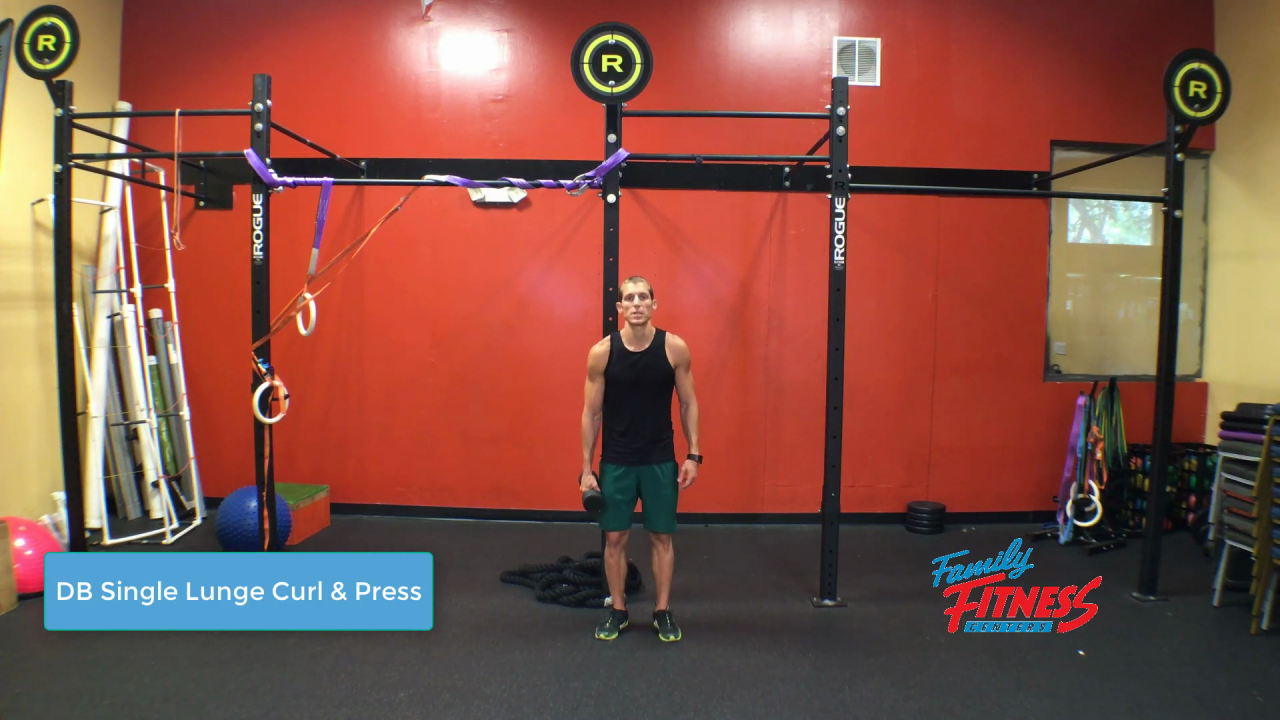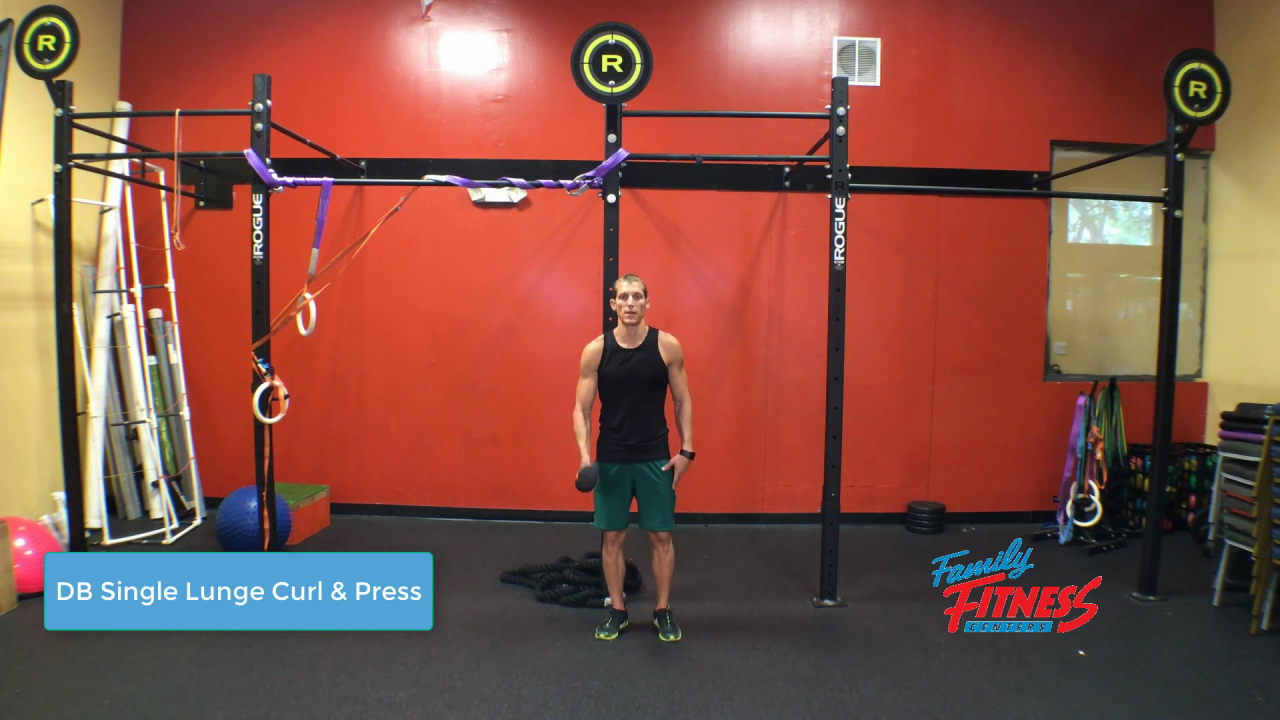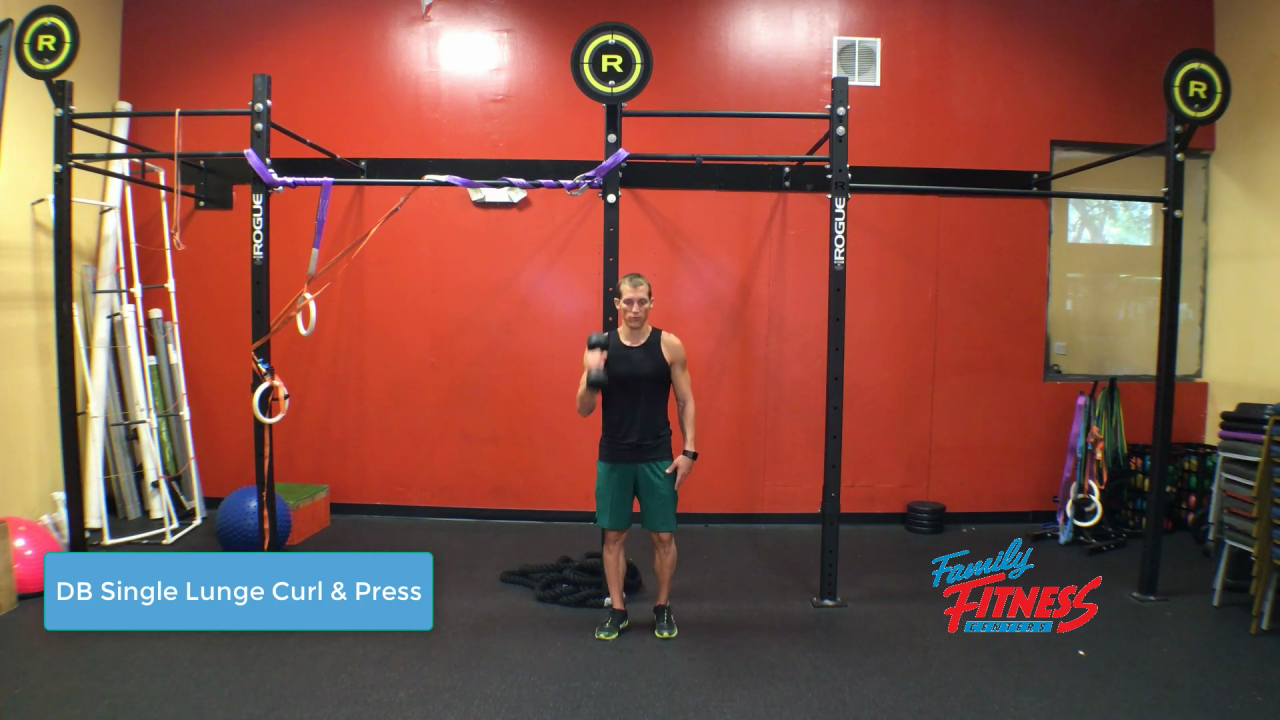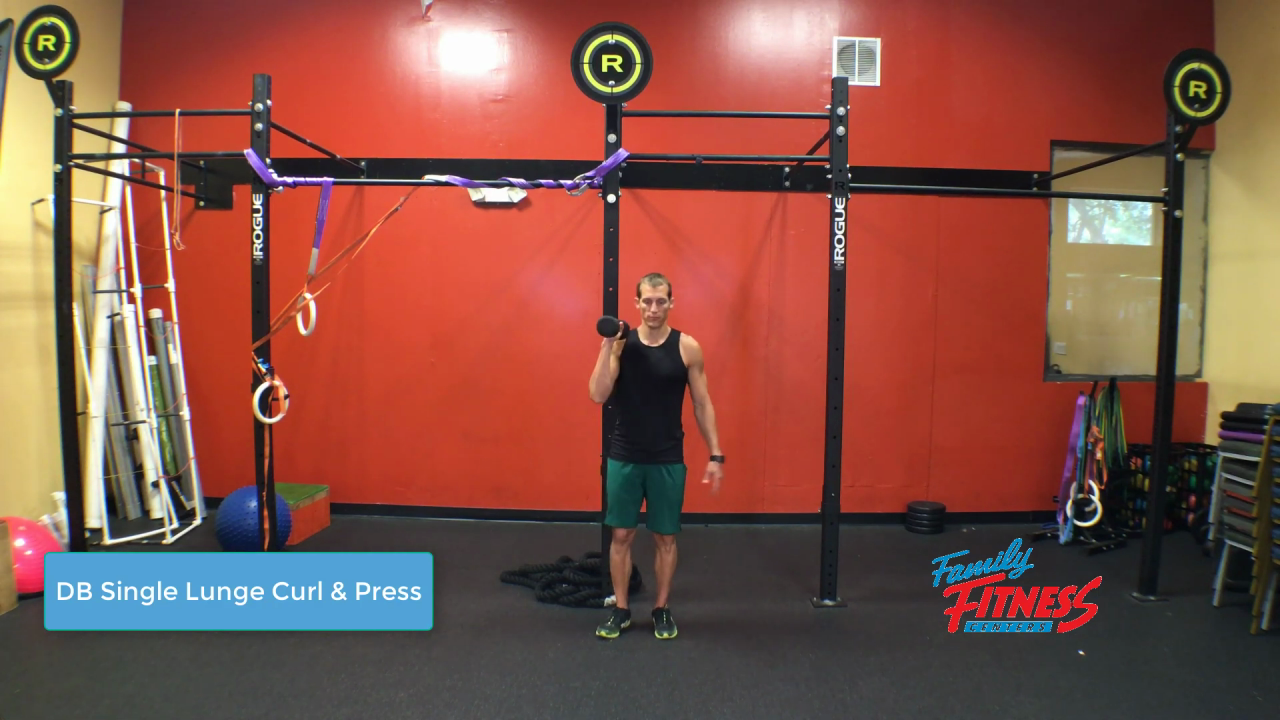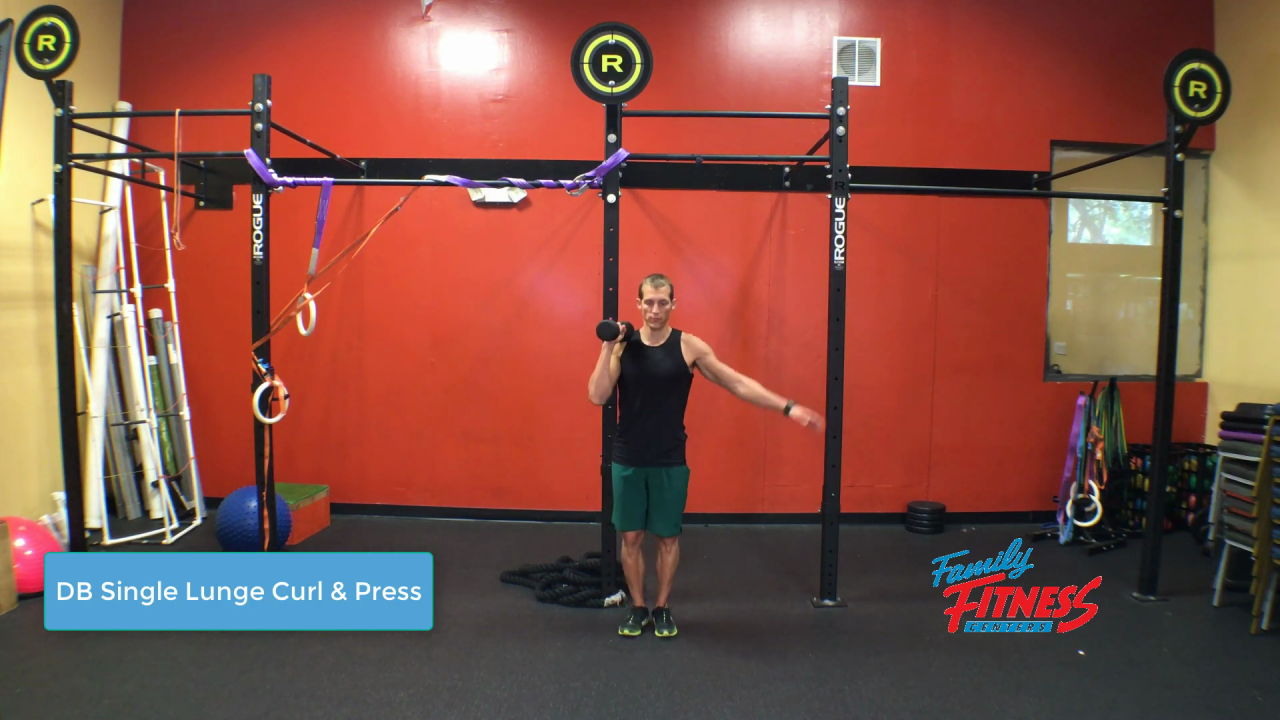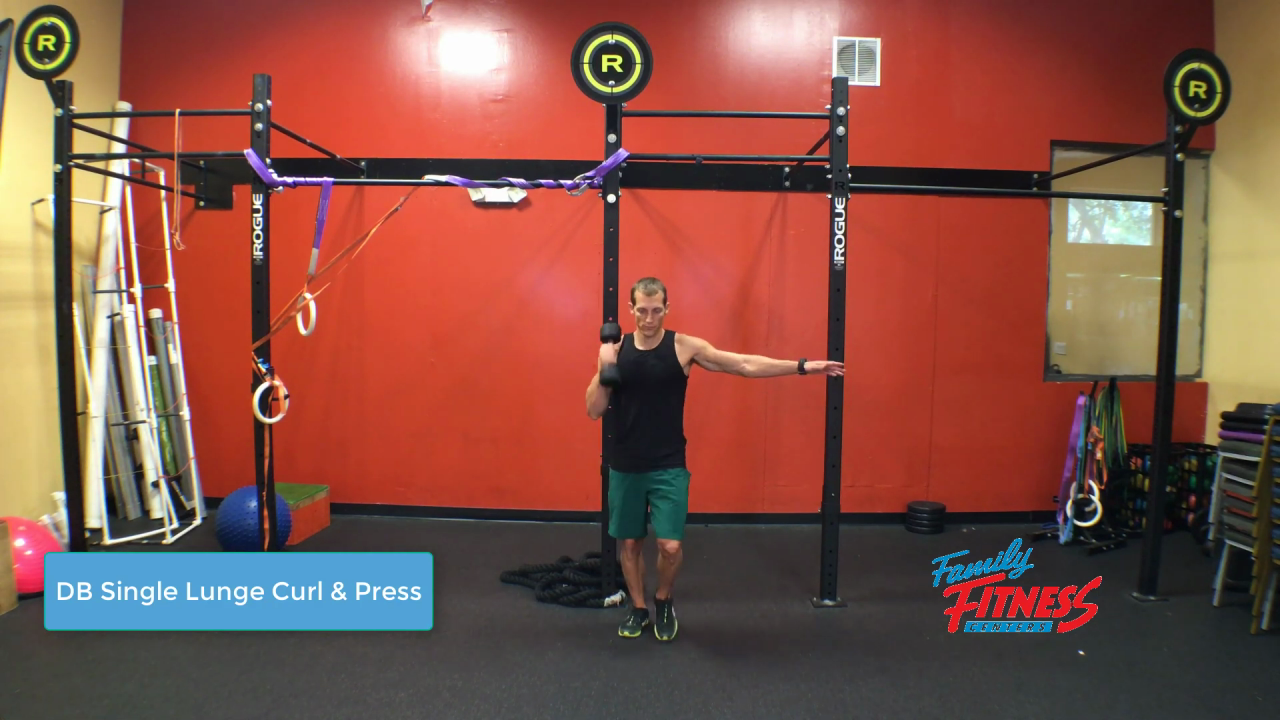
dt=0.3s
person 1, frame 1
left shoulder: (675, 348)
right shoulder: (601, 352)
left elbow: (689, 403)
right elbow: (591, 413)
left wrist: (694, 454)
right wrist: (586, 468)
left hip: (661, 459)
right hip: (616, 461)
left knee: (662, 536)
right knee: (614, 537)
left ankle: (662, 611)
right ankle: (618, 610)
person 1, frame 2
left shoulder: (667, 345)
right shoulder: (596, 350)
left elbow: (683, 400)
right elbow: (581, 408)
left wrist: (686, 450)
right wrist: (584, 455)
left hip: (656, 458)
right hip: (611, 459)
left knee: (661, 536)
right knee: (612, 536)
left ankle: (663, 610)
right ankle: (618, 610)
person 1, frame 3
left shoulder: (670, 345)
right shoulder: (603, 346)
left elbow: (686, 401)
right elbow: (583, 408)
left wrist: (689, 450)
right wrist: (591, 375)
left hip: (658, 458)
right hip: (613, 458)
left knee: (663, 535)
right knee: (613, 535)
left ankle: (663, 607)
right ankle: (617, 610)
person 1, frame 4
left shoulder: (687, 347)
right shoulder: (622, 343)
left elbow: (703, 404)
right elbow: (598, 396)
left wrist: (715, 455)
right wrist: (607, 347)
left hip: (668, 459)
right hip: (624, 457)
left knee: (666, 537)
right knee: (621, 534)
left ankle: (662, 609)
right ankle: (620, 609)
person 1, frame 5
left shoulder: (689, 346)
right shoulder: (622, 345)
left elbow: (739, 383)
right elbow: (597, 396)
left wrist: (787, 407)
right wrist: (608, 349)
left hip: (669, 461)
right hip: (627, 460)
left knee: (667, 536)
right knee: (630, 535)
left ankle: (661, 608)
right ankle: (637, 606)
person 1, frame 6
left shoulder: (683, 346)
right shoulder: (615, 350)
left elbow: (746, 365)
right elbow: (594, 410)
left wrist: (802, 366)
right wrist: (603, 370)
left hip: (669, 466)
right hip: (625, 467)
left knee: (671, 545)
right knee: (629, 543)
left ankle: (663, 601)
right ankle: (638, 609)
